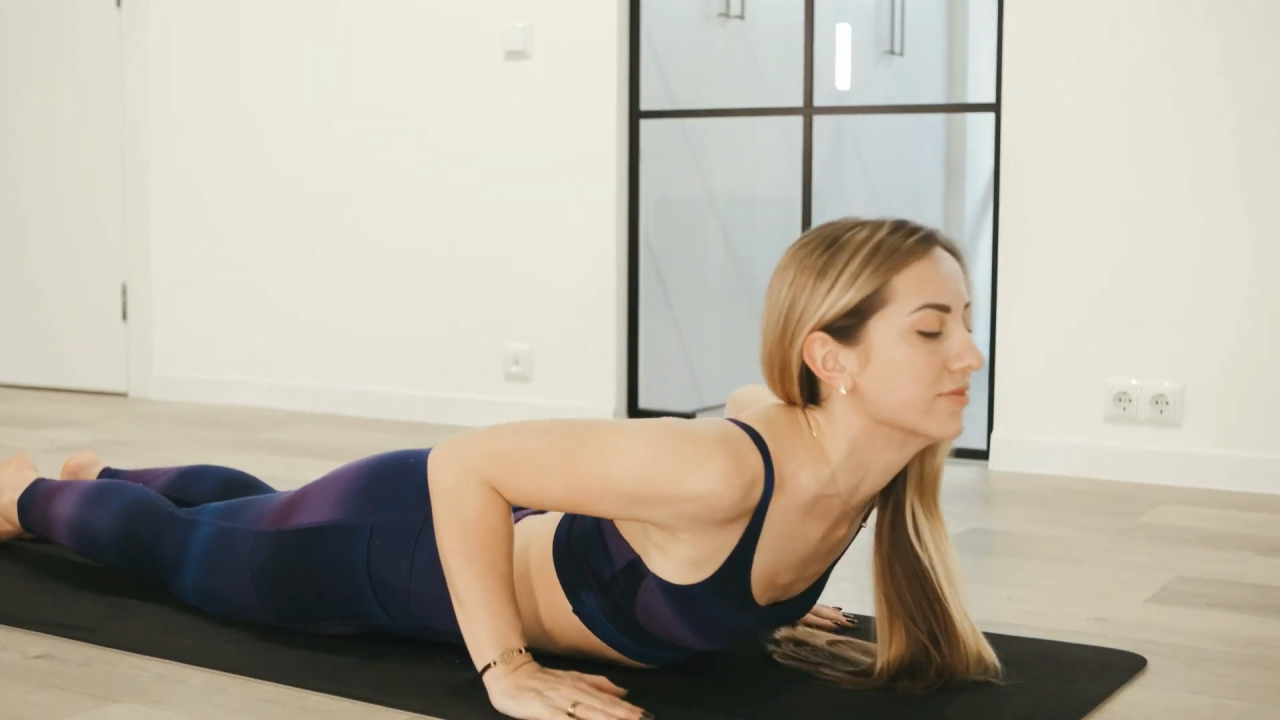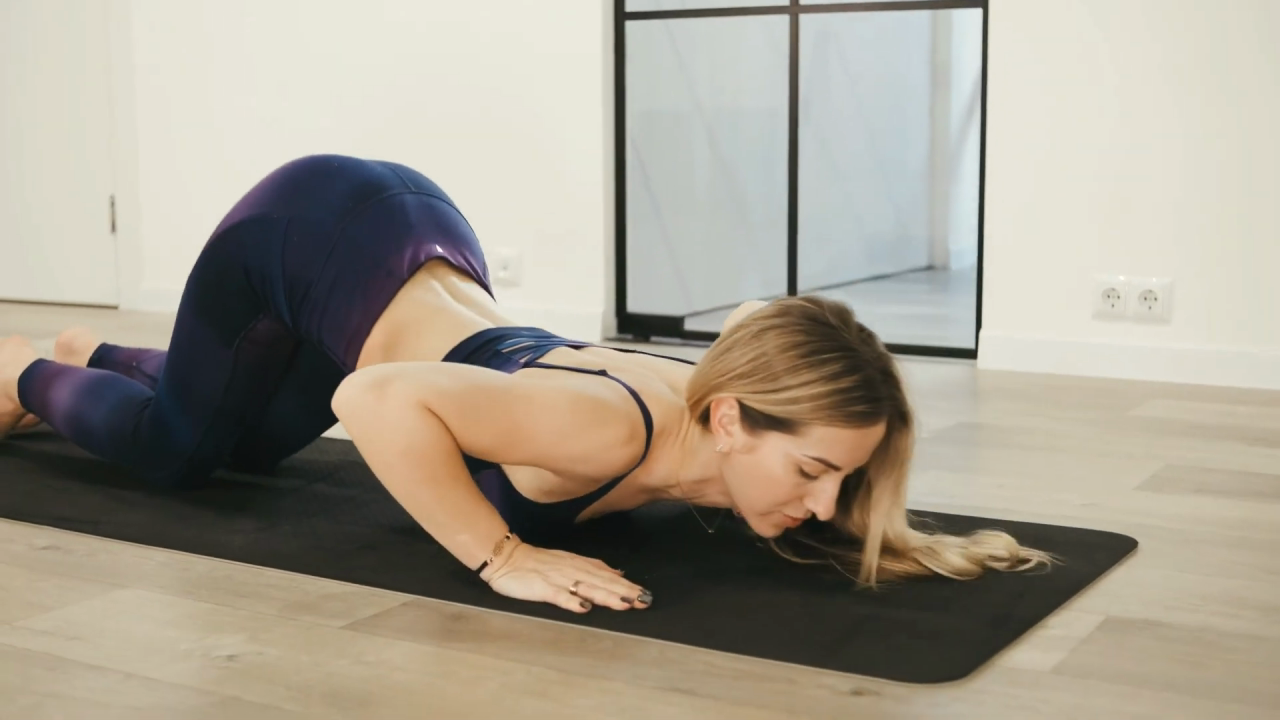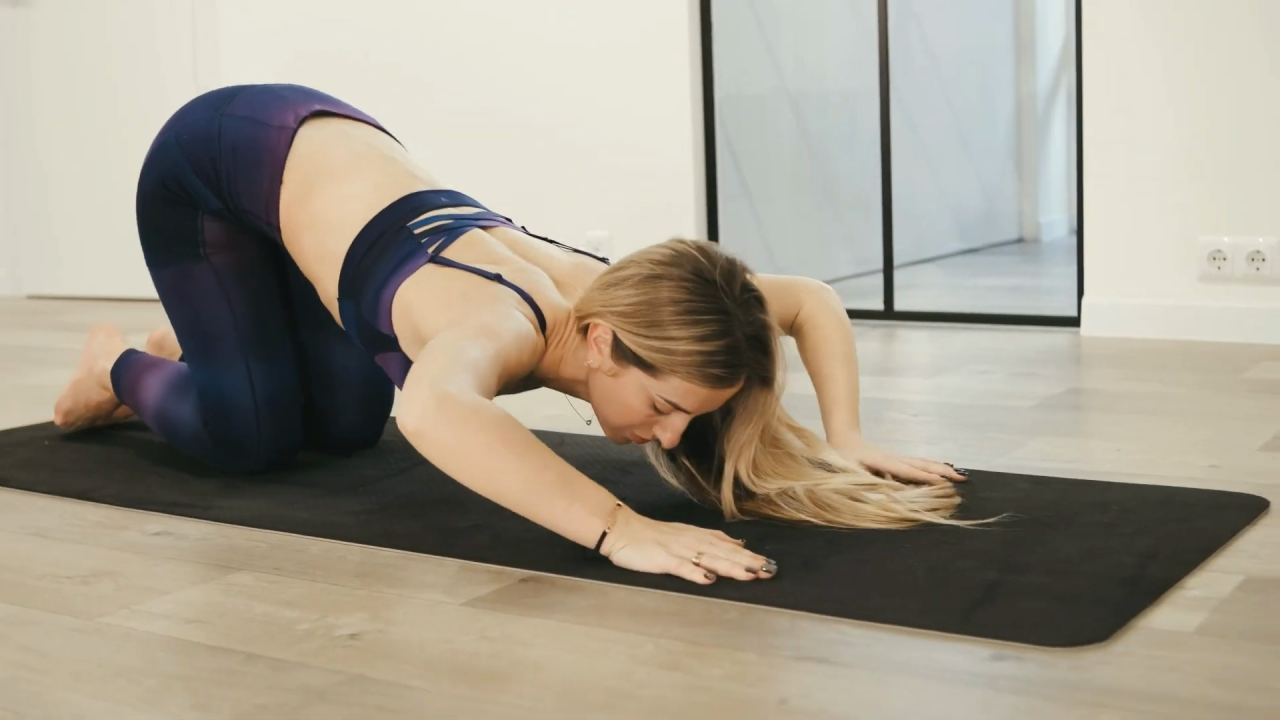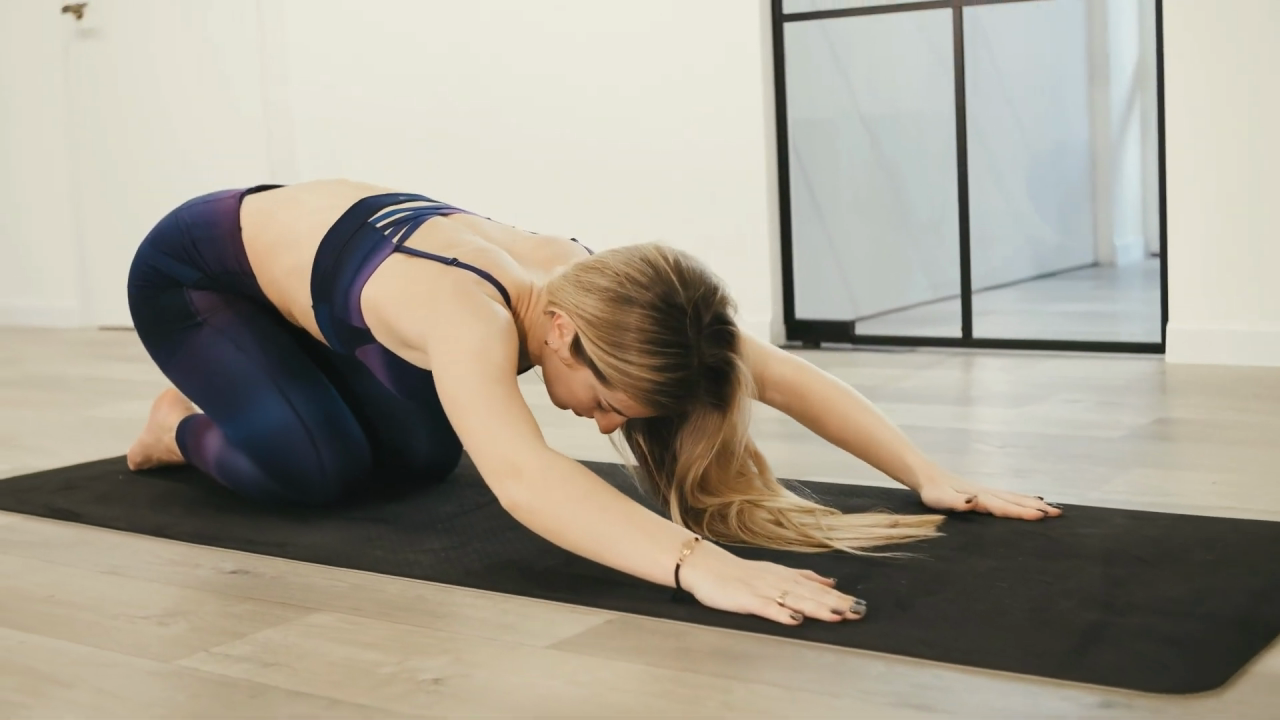
dt=1s
person 1, frame 1
left shoulder: (871, 452)
right shoulder: (718, 473)
right elbow: (464, 464)
left wrist: (767, 602)
left hip: (522, 548)
right hip: (400, 543)
left knee: (262, 510)
right knee: (181, 552)
left ankle: (109, 472)
person 1, frame 2
left shoulder: (732, 392)
right shoulder: (613, 433)
left elbow: (750, 315)
right elbow: (376, 400)
left wrist: (758, 481)
right wrist: (502, 558)
left hip: (405, 233)
right hip: (305, 231)
left knee: (254, 445)
right knee: (171, 450)
left ankle: (98, 355)
person 1, frame 3
left shoulder: (620, 303)
right shoulder: (504, 328)
left elbow: (812, 300)
right elbow: (434, 410)
left wrist: (841, 445)
right wrist: (616, 528)
left hip: (326, 145)
right hip: (213, 160)
left knee: (345, 426)
right knee: (252, 436)
left ankle: (185, 354)
right ankle: (121, 368)
person 1, frame 4
left shoulder: (592, 289)
right shoulder: (471, 312)
left elbow: (786, 374)
right elbow: (522, 476)
left wrist: (930, 477)
right wrist: (701, 565)
left hip: (300, 254)
right hip: (193, 268)
left knee: (419, 457)
right knee: (316, 466)
left ankle: (245, 405)
right ankle: (185, 428)
